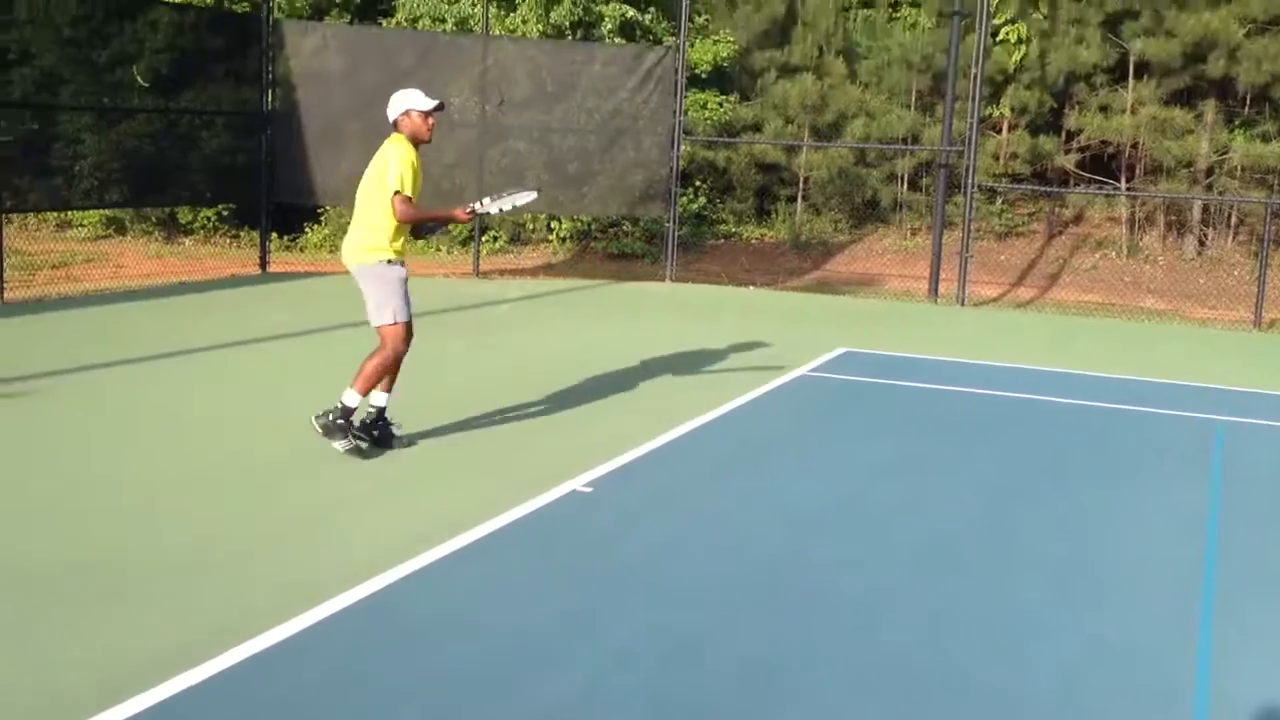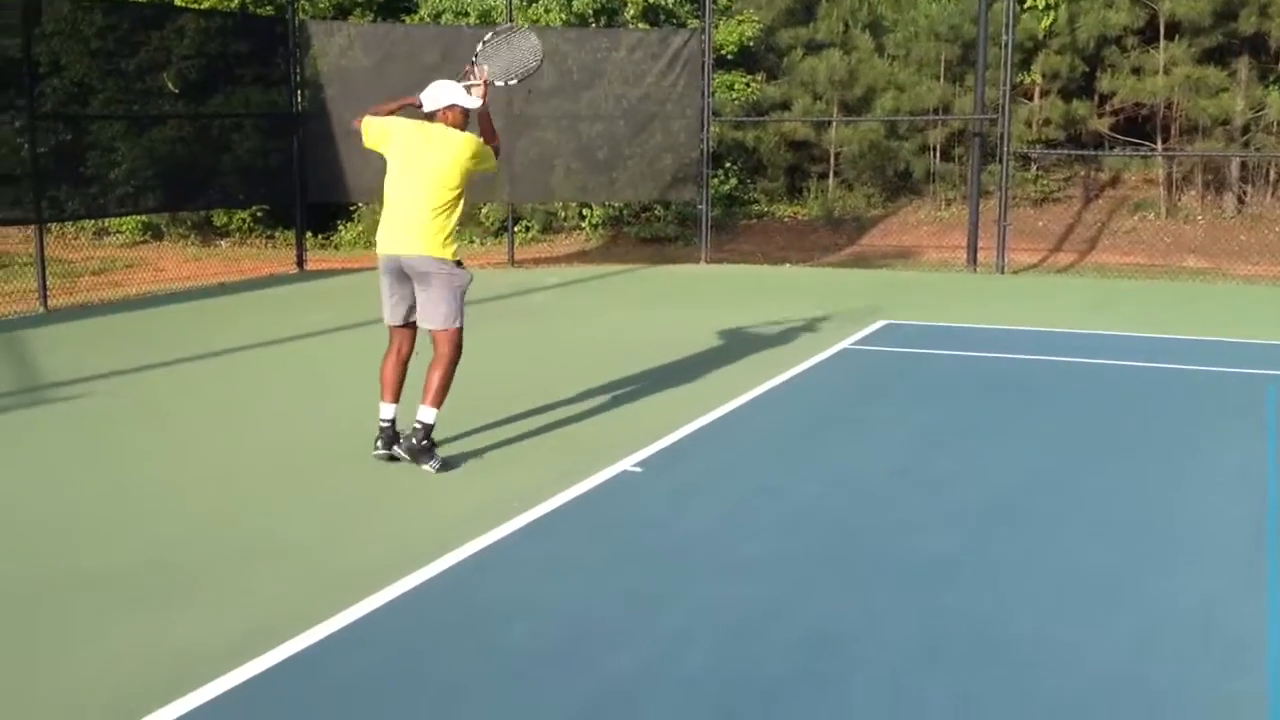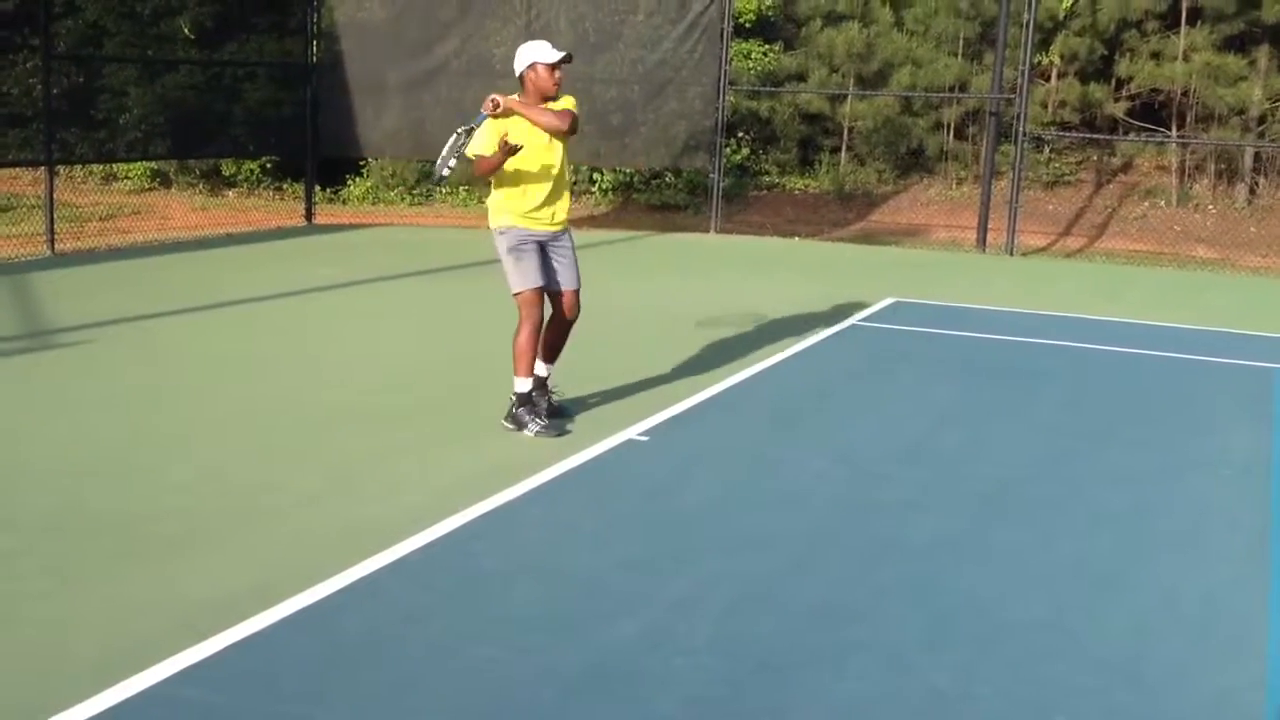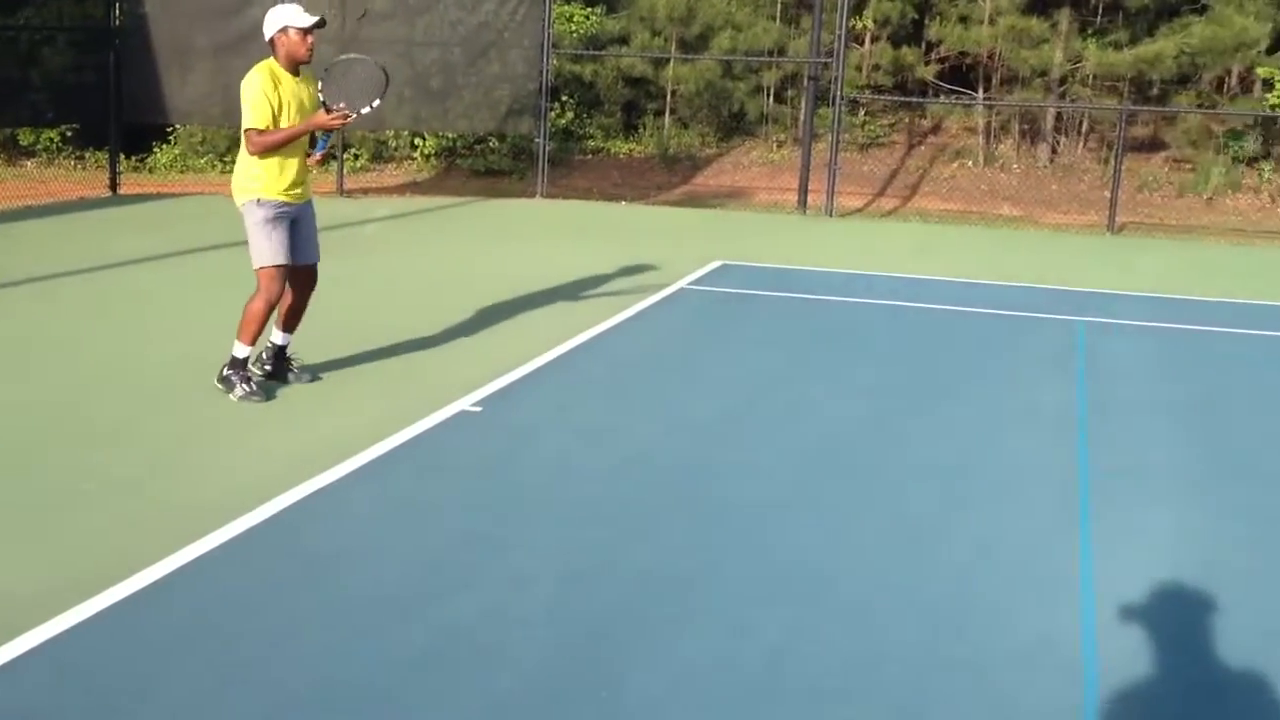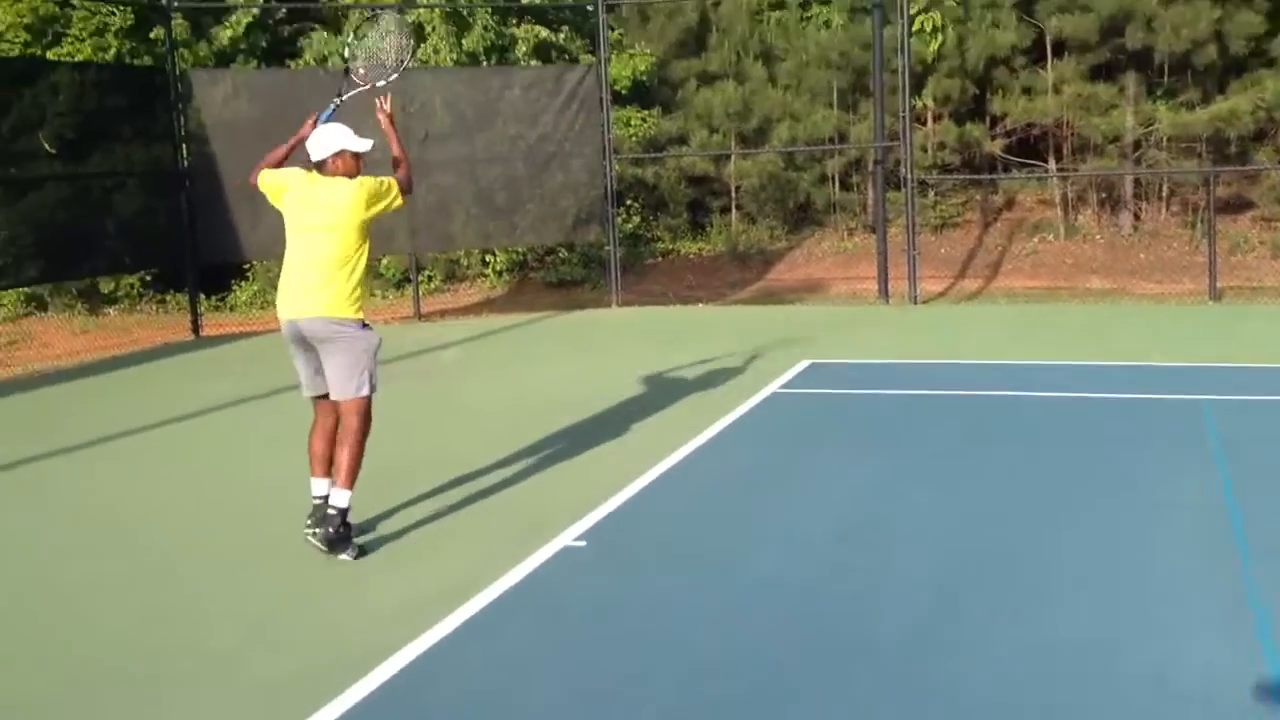
dt=1s
person 1, frame 1
left shoulder: (399, 151)
right shoulder: (401, 152)
right elbow: (401, 210)
left wrist: (431, 221)
right wrist: (448, 217)
left hip: (382, 254)
right hip: (373, 255)
left knee: (403, 335)
right knee: (394, 345)
left ankle: (373, 419)
right ankle: (337, 416)
person 1, frame 2
left shoulder: (398, 129)
right shoulder: (467, 144)
left elbow: (361, 120)
right elbow: (494, 152)
left wrist: (406, 102)
right wrist: (483, 104)
left hip: (390, 250)
right hip: (432, 254)
left knee: (400, 344)
right knee: (448, 348)
left ankle: (386, 434)
right ankle: (418, 438)
person 1, frame 3
left shoulder: (563, 107)
right shoulder: (498, 115)
left elbow: (566, 126)
right elbow: (480, 169)
left wrist: (516, 104)
right wrist: (497, 156)
left hip: (556, 227)
right hip: (513, 225)
left knee: (568, 310)
right knee: (532, 313)
left ankle: (538, 385)
right ankle: (520, 405)
person 1, frame 4
left shoulder: (306, 82)
right shoulder: (260, 80)
right elbow: (255, 144)
left wrist: (314, 153)
right wrist: (312, 124)
left hip: (297, 197)
right hip: (262, 196)
left knee: (304, 281)
right knee: (272, 288)
left ankle: (274, 356)
right ankle: (234, 369)
person 1, frame 5
left shoulder: (292, 183)
right shoulder: (361, 190)
left elbow: (257, 174)
right elbow: (405, 182)
left wrist: (298, 138)
right wrist: (390, 126)
left hip: (293, 315)
right hip: (336, 317)
left knee: (326, 411)
right knee: (356, 419)
left ankle: (321, 508)
right ankle: (333, 523)
